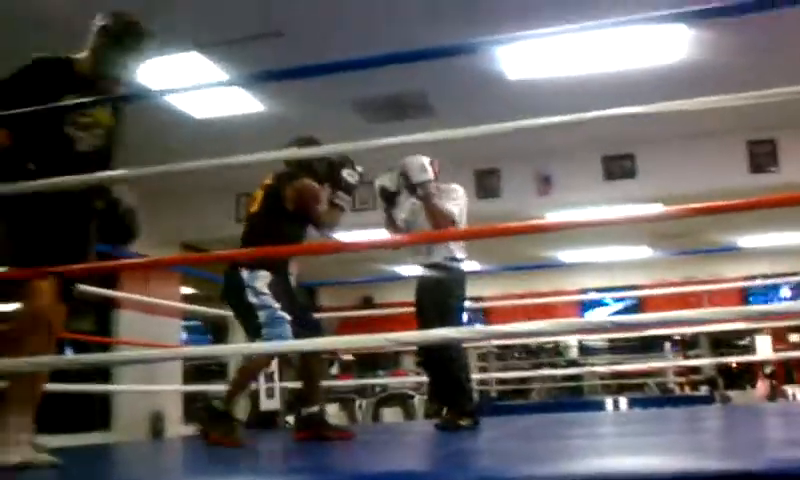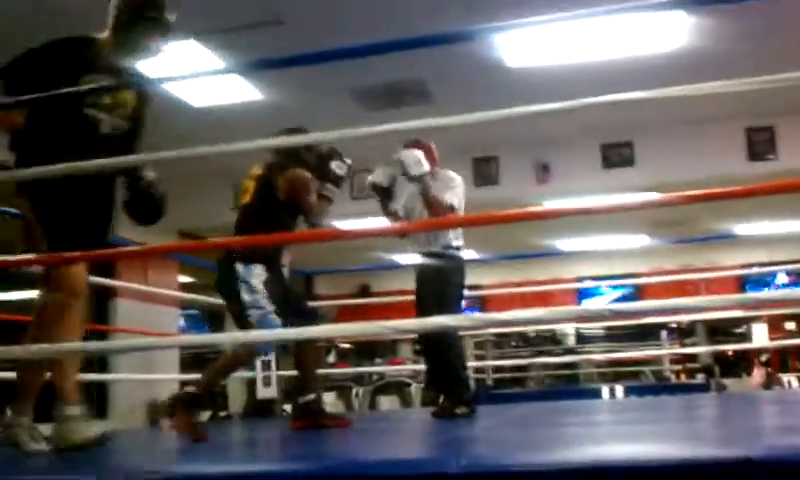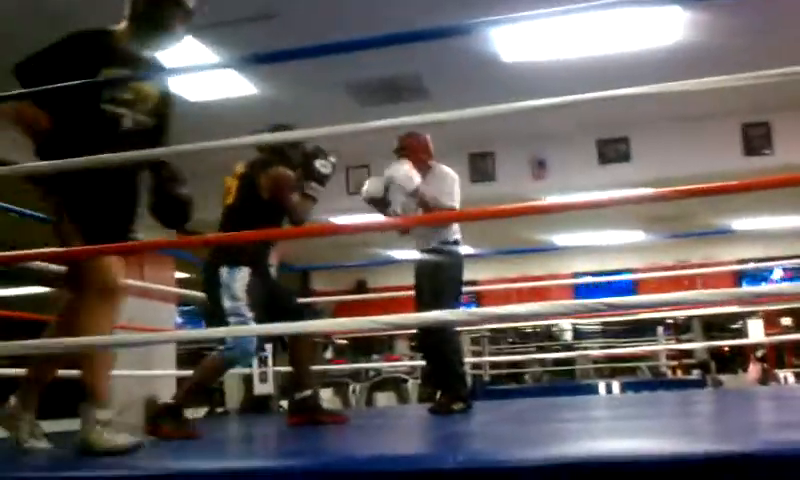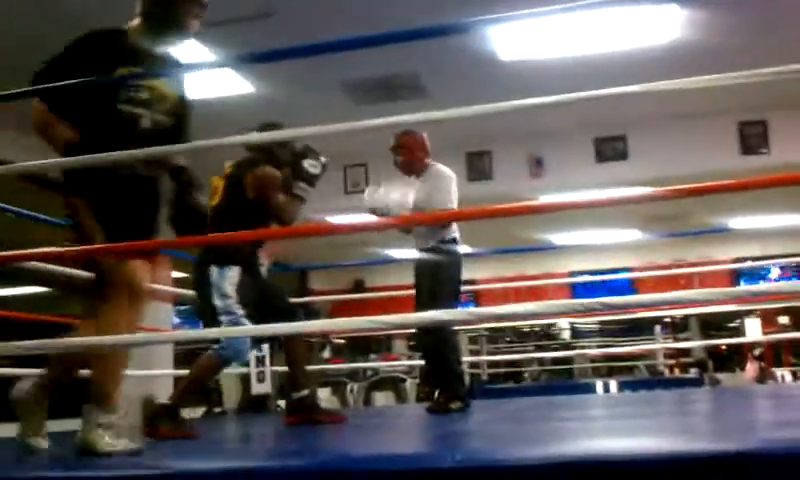
dt=0.1s
person 1, frame 1
left shoulder: (113, 102)
right shoulder: (46, 75)
left wrist: (113, 203)
left hip: (74, 217)
left knee: (47, 321)
right knee: (39, 305)
person 1, frame 2
left shoulder: (135, 85)
right shoulder: (65, 55)
left wrist: (140, 180)
left hip: (93, 198)
right hip: (50, 188)
left knee: (59, 299)
right knee: (72, 285)
right ankle: (70, 415)
person 1, frame 3
left shoulder: (157, 76)
right shoulder: (85, 48)
left wrist: (169, 181)
right wrist: (59, 148)
left hip: (119, 195)
right hip: (74, 186)
left knee: (80, 304)
right knee: (108, 281)
right ankle: (97, 419)
person 1, frame 4
left shoulder: (174, 73)
right shoulder: (100, 49)
right elbow: (41, 113)
left wrist: (186, 186)
right wrist: (85, 154)
left hip: (139, 198)
right hip: (94, 189)
left knee: (115, 299)
right knee: (133, 284)
left ankle: (38, 391)
right ankle: (99, 420)
person 2, frame 1
left shoulder: (280, 183)
right shoulder: (304, 186)
right elbow: (326, 226)
left wrist: (328, 191)
right wrist: (343, 192)
left hip: (271, 273)
right hip: (253, 274)
left knee: (313, 339)
right knee: (276, 340)
left ankle: (310, 419)
right ankle: (220, 414)
person 2, frame 2
left shoulder: (270, 173)
right shoulder: (296, 175)
right elbow: (315, 218)
left wrist: (315, 184)
right wrist: (331, 183)
left hip: (263, 265)
right hip: (249, 265)
left knee: (309, 325)
left ankle: (309, 407)
right ankle: (188, 401)
person 2, frame 3
left shoulder: (253, 170)
right shoulder: (279, 173)
right elbow: (298, 218)
left wrist: (303, 180)
right wrist: (314, 182)
left hip: (253, 266)
right hip: (234, 268)
left knee: (300, 321)
right knee: (241, 346)
left ankle: (304, 404)
right ankle: (168, 412)
person 2, frame 4
left shoulder: (244, 169)
right shoulder: (266, 173)
right elbow: (286, 218)
left wrist: (291, 181)
right wrist: (303, 183)
left hip: (245, 265)
right hip: (225, 267)
left knee: (293, 322)
right knee: (235, 345)
left ankle: (301, 404)
right ankle: (165, 412)
person 3, frame 1
left shoulder: (453, 192)
right shoulder: (414, 205)
left elbow: (444, 225)
right elbow: (397, 233)
left wrist: (426, 192)
right wrist: (388, 206)
left hip: (448, 273)
right hip: (428, 275)
left knee: (447, 340)
right knee: (428, 343)
left ankle: (465, 411)
right ankle: (451, 406)
person 3, frame 2
left shoulder: (449, 180)
right shoulder: (414, 191)
left elbow: (445, 213)
right elbow: (401, 224)
left wrist: (422, 179)
right wrist: (385, 199)
left hip: (446, 262)
right hip: (427, 263)
left knee: (443, 329)
right knee: (428, 331)
left ankle: (461, 399)
right ankle: (448, 394)
person 3, frame 3
left shoulder: (445, 176)
right shoulder: (408, 184)
left elbow: (445, 215)
left wrist: (415, 191)
right wrist: (383, 205)
left hip: (444, 257)
right hip: (426, 259)
left knee: (441, 325)
right knee: (427, 327)
left ankle: (458, 395)
right ankle: (446, 390)
person 3, frame 4
left shoulder: (440, 175)
right shoulder: (412, 182)
left elbow: (447, 218)
right elbow: (409, 224)
left wrist: (410, 209)
right wrist: (389, 214)
left hip: (442, 256)
right hip: (425, 257)
left knee: (438, 324)
right knee: (428, 326)
left ankle: (454, 394)
right ankle: (446, 390)
